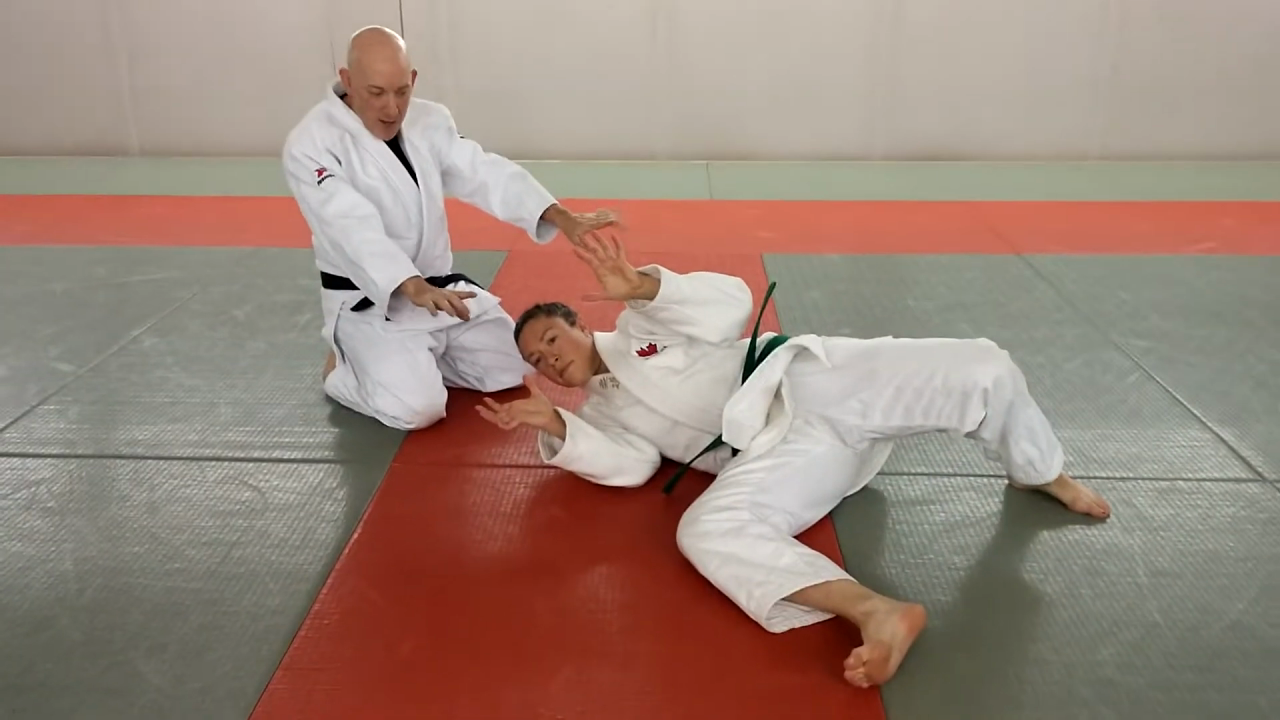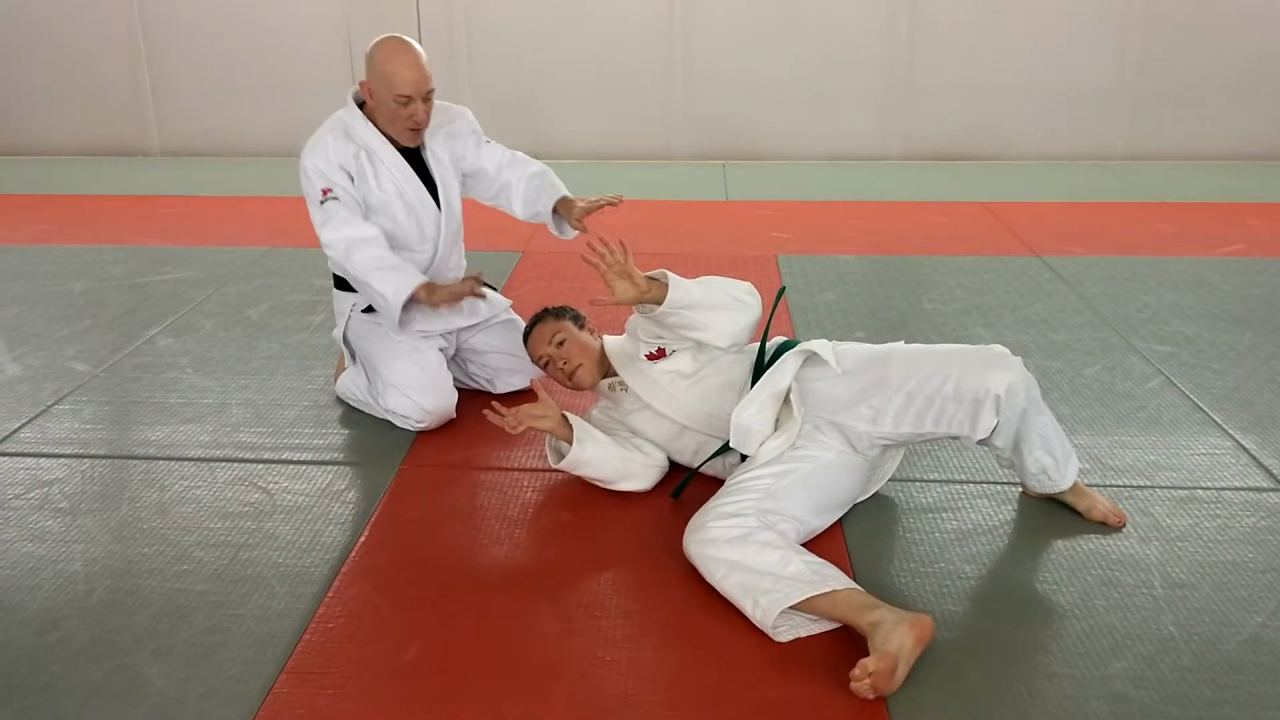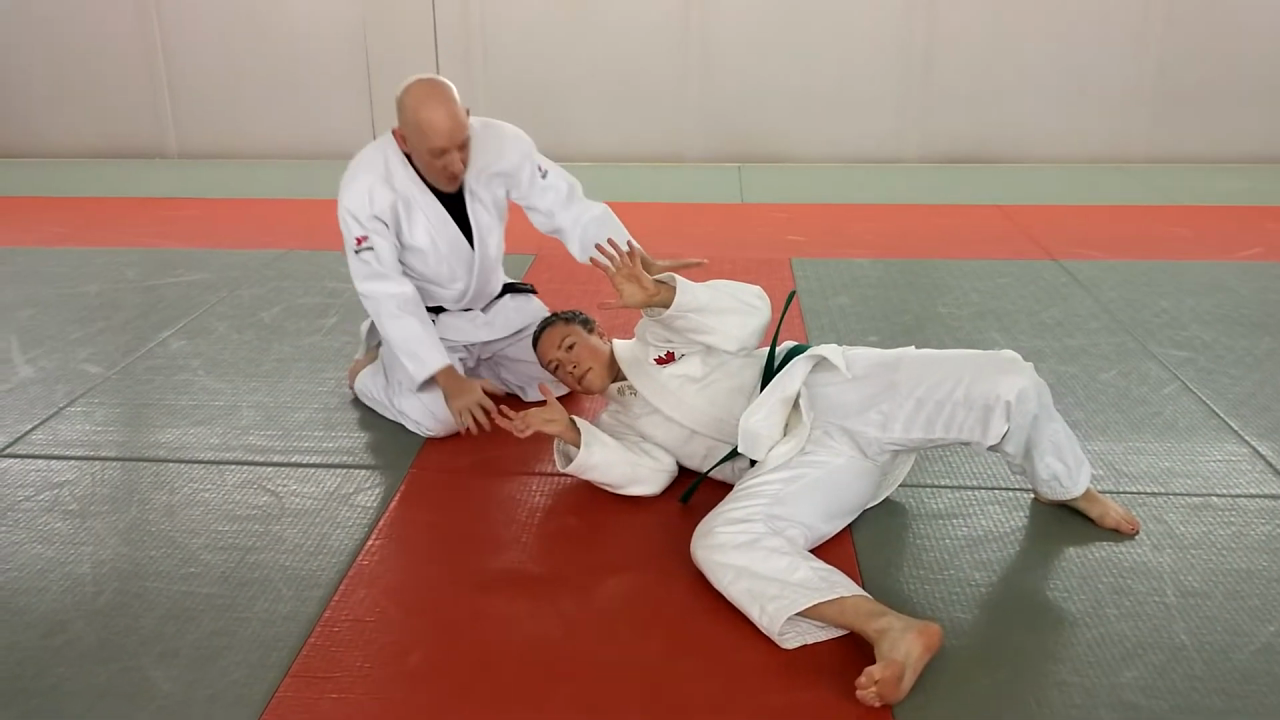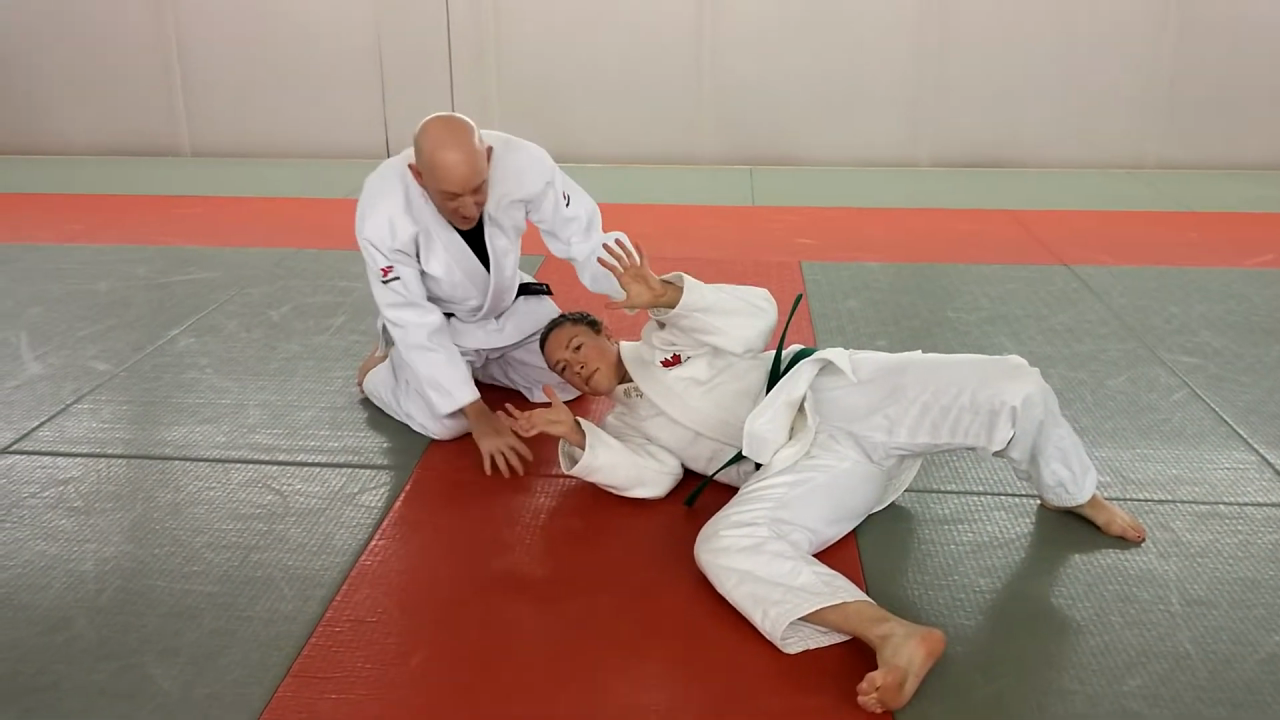
dt=0.4s
person 1, frame 1
left shoulder: (641, 323)
right shoulder: (603, 411)
left elbow: (729, 305)
right elbow: (631, 464)
left wrist: (642, 286)
right wrist: (554, 427)
left hip: (813, 379)
right hip: (778, 446)
left knee: (981, 367)
right knee: (706, 533)
left ankle: (1041, 475)
right ankle: (876, 610)
person 1, frame 2
left shoulder: (648, 326)
right shoulder: (611, 415)
left elbow: (737, 309)
right elbow: (638, 468)
left wrist: (649, 291)
right wrist: (562, 431)
left hip: (821, 384)
right hip: (785, 451)
left knee: (993, 373)
right knee: (712, 539)
left ankle: (1056, 483)
right ankle: (884, 621)
person 1, frame 3
left shoulder: (658, 329)
right shoulder: (619, 420)
left elbow: (745, 312)
right elbow: (646, 474)
left wrist: (657, 293)
right wrist: (571, 435)
left hip: (830, 388)
right hip: (793, 456)
left knee: (1004, 379)
right knee: (719, 544)
left ankle: (1068, 490)
right ankle: (892, 628)
person 1, frame 4
left shoulder: (666, 332)
right shoulder: (624, 422)
left elbow: (753, 315)
right elbow: (650, 476)
left wrist: (664, 295)
right wrist: (574, 437)
left hip: (836, 392)
right hip: (800, 460)
left knee: (1010, 384)
right knee: (722, 547)
left ankle: (1074, 497)
right ankle: (894, 634)
person 2, frame 1
left shoulder: (429, 120)
right shoulder: (311, 143)
left elbow: (484, 174)
right elbow: (353, 229)
left wrist: (560, 217)
right wrist: (413, 287)
left hip: (442, 289)
right hip: (369, 303)
left knee: (514, 370)
right knee: (417, 408)
left ankle: (418, 359)
right ankle: (344, 369)
person 2, frame 2
left shoulder: (451, 123)
right shoulder: (328, 152)
left elbow: (506, 172)
right elbow: (353, 246)
left wrist: (565, 206)
right wrist: (426, 293)
left hip: (453, 294)
right hip: (380, 307)
left knee: (528, 373)
right knee: (427, 409)
left ankle: (433, 357)
right ankle: (353, 371)
person 2, frame 3
left shoulder: (494, 142)
right shoulder: (365, 186)
left elbow: (564, 208)
right elbow: (387, 293)
right wrist: (445, 378)
left hip: (491, 306)
right hip: (417, 322)
right knee: (438, 419)
right ankle: (370, 372)
person 2, frame 4
left shoulder: (522, 163)
right shoulder: (381, 210)
left elbow: (582, 238)
right elbow: (412, 321)
right wrist: (479, 416)
left hip: (507, 304)
right hip: (432, 324)
left knee: (573, 381)
right knee: (445, 422)
left ankle: (473, 365)
right ankle: (380, 370)
